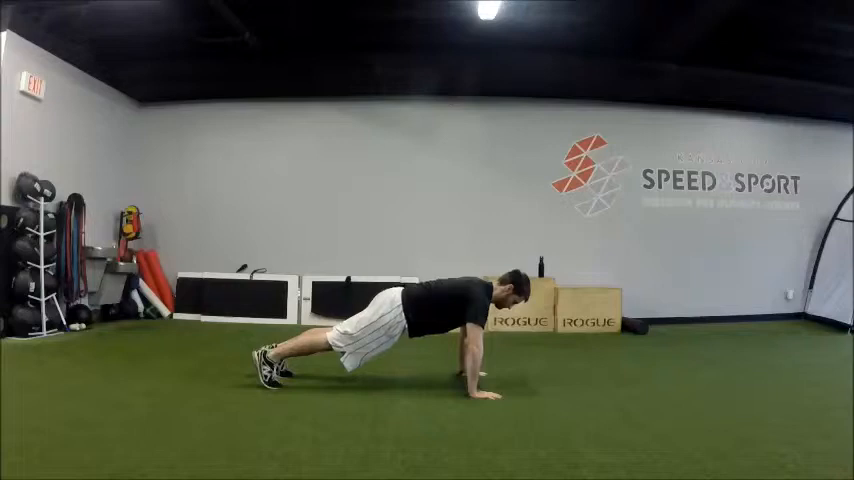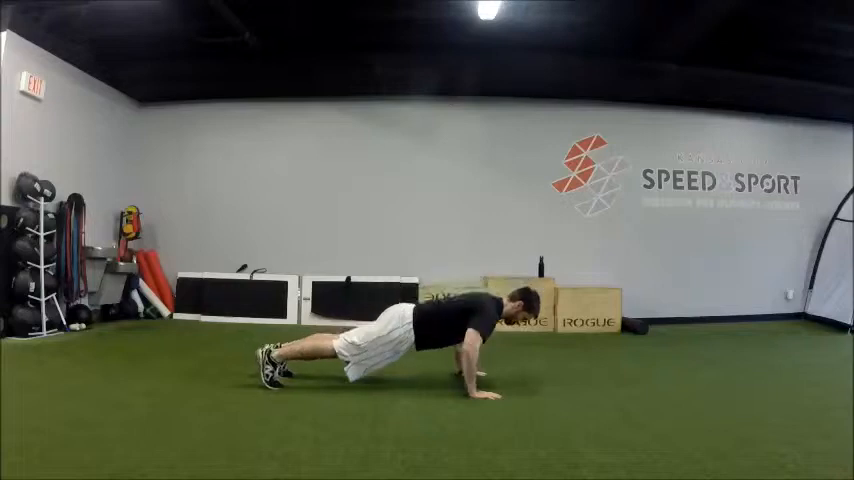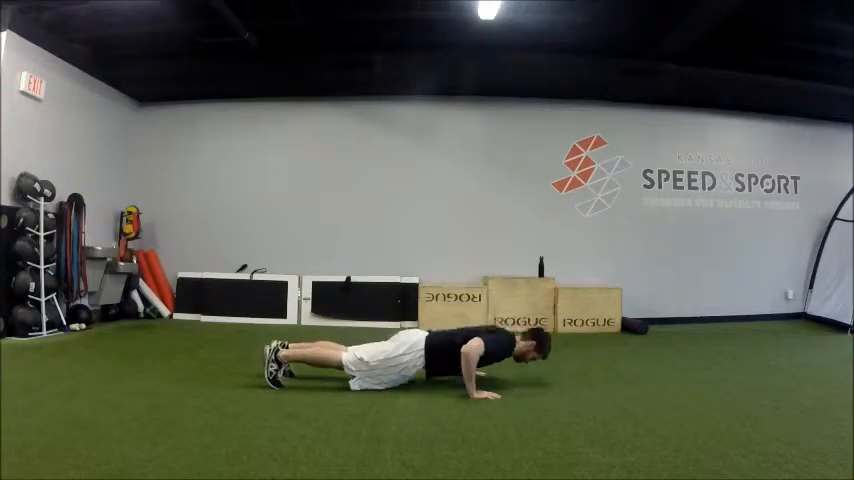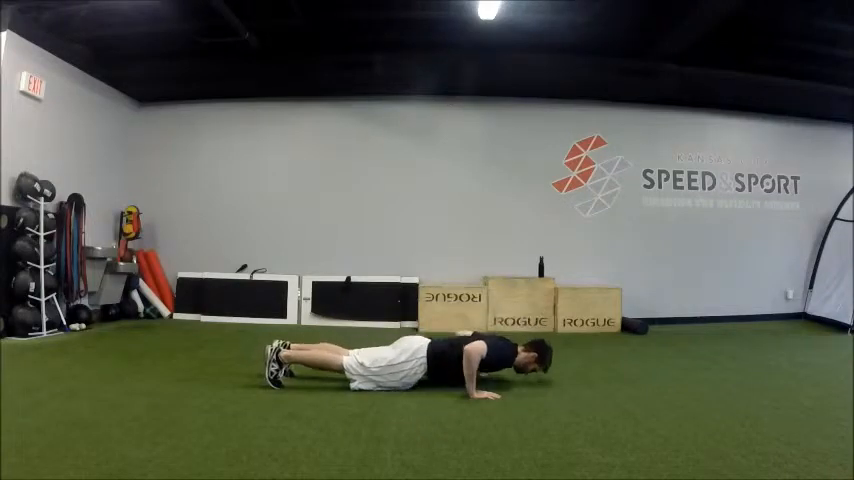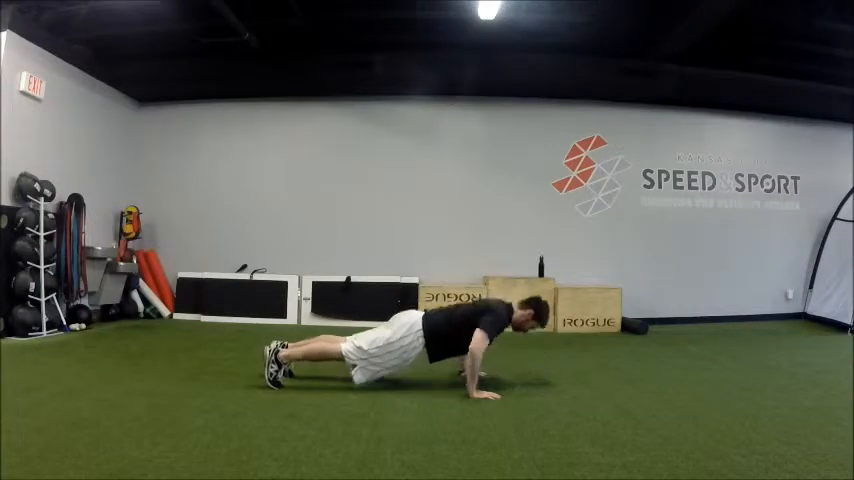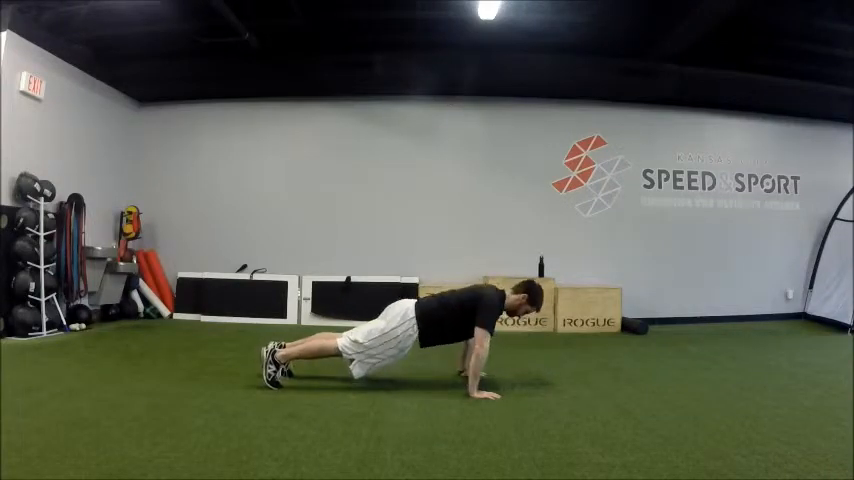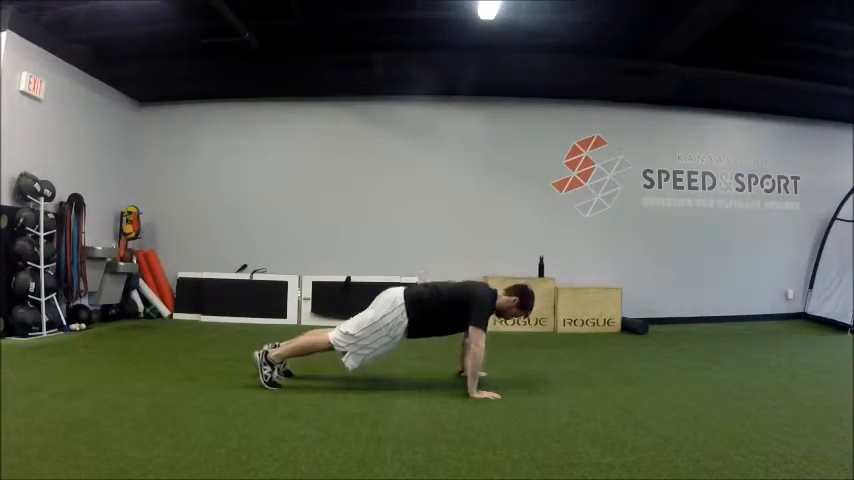
dt=0.3s
person 1, frame 1
left shoulder: (477, 291)
right shoulder: (479, 296)
left elbow: (465, 336)
right elbow: (475, 345)
left wrist: (463, 369)
right wrist: (474, 390)
left hip: (397, 305)
right hip: (397, 311)
left knee: (335, 337)
right knee: (335, 340)
left ankle: (275, 351)
right ankle: (272, 356)
person 1, frame 2
left shoulder: (487, 304)
right shoulder: (490, 311)
left elbow: (458, 325)
right elbow: (470, 348)
left wrist: (463, 368)
right wrist: (472, 390)
left hip: (406, 319)
right hip: (405, 327)
left knee: (340, 344)
right knee: (340, 349)
left ankle: (278, 349)
right ankle: (275, 355)
person 1, frame 3
left shoulder: (499, 336)
right shoulder: (504, 343)
right elbow: (468, 351)
left wrist: (467, 371)
right wrist: (473, 391)
left hip: (417, 341)
right hip: (416, 354)
left knee: (346, 353)
right knee: (347, 361)
left ankle: (285, 347)
right ankle: (282, 355)
person 1, frame 4
left shoulder: (500, 343)
right shoulder: (505, 351)
left elbow: (467, 342)
right elbow: (471, 351)
left wrist: (468, 373)
right wrist: (473, 390)
left hip: (419, 348)
right hip: (417, 360)
left knee: (348, 356)
right knee: (348, 365)
left ankle: (287, 348)
right ankle: (282, 356)
person 1, frame 5
left shoulder: (497, 309)
right shoulder: (500, 315)
right elbow: (475, 348)
left wrist: (467, 367)
right wrist: (473, 389)
left hip: (415, 323)
right hip: (416, 335)
left knee: (347, 345)
right knee: (347, 352)
left ankle: (284, 348)
right ankle: (283, 356)
person 1, frame 6
left shoulder: (488, 296)
right shoulder: (492, 301)
left elbow: (470, 336)
right elbow: (481, 346)
left wrist: (465, 368)
right wrist: (474, 390)
left hip: (409, 314)
right hip: (409, 323)
left knee: (345, 341)
right knee: (345, 347)
left ankle: (282, 348)
right ankle: (279, 356)
person 1, frame 7
left shoulder: (480, 295)
right shoulder: (484, 299)
left elbow: (467, 337)
right elbow: (477, 345)
left wrist: (465, 369)
right wrist: (474, 390)
left hip: (401, 305)
right hip: (400, 311)
left knee: (339, 336)
right knee: (338, 340)
left ankle: (277, 349)
right ankle: (273, 357)
